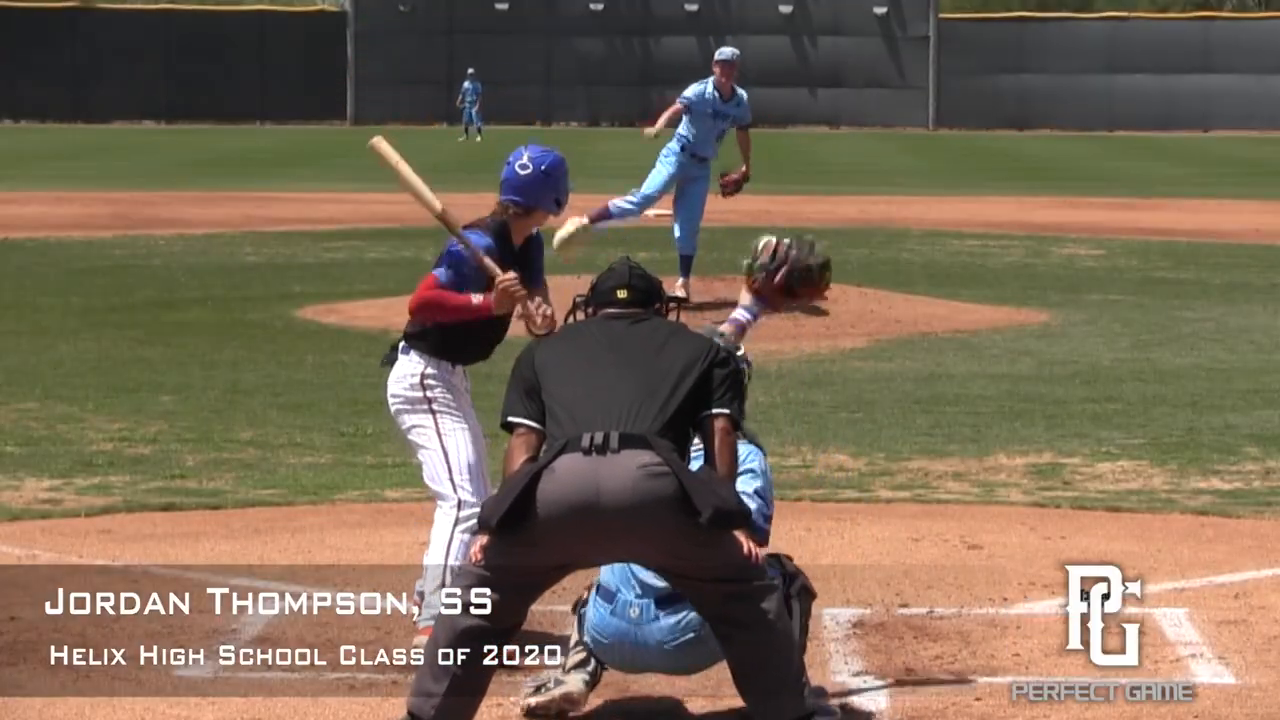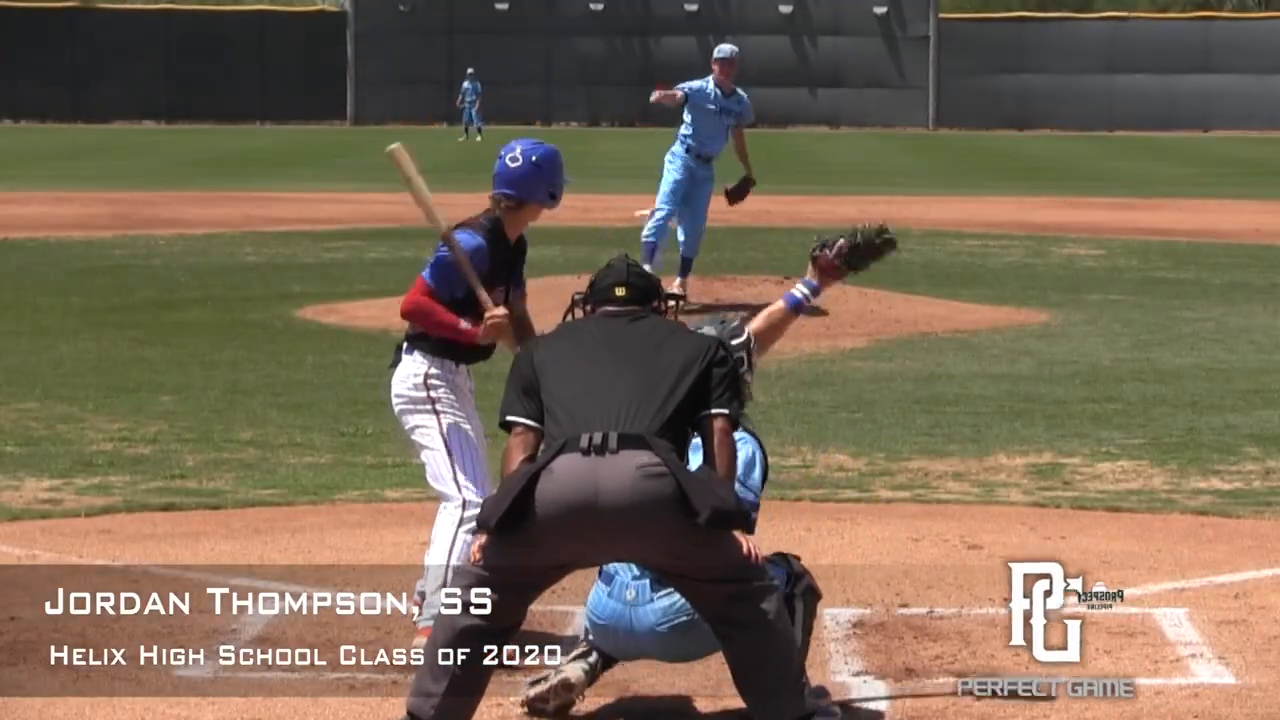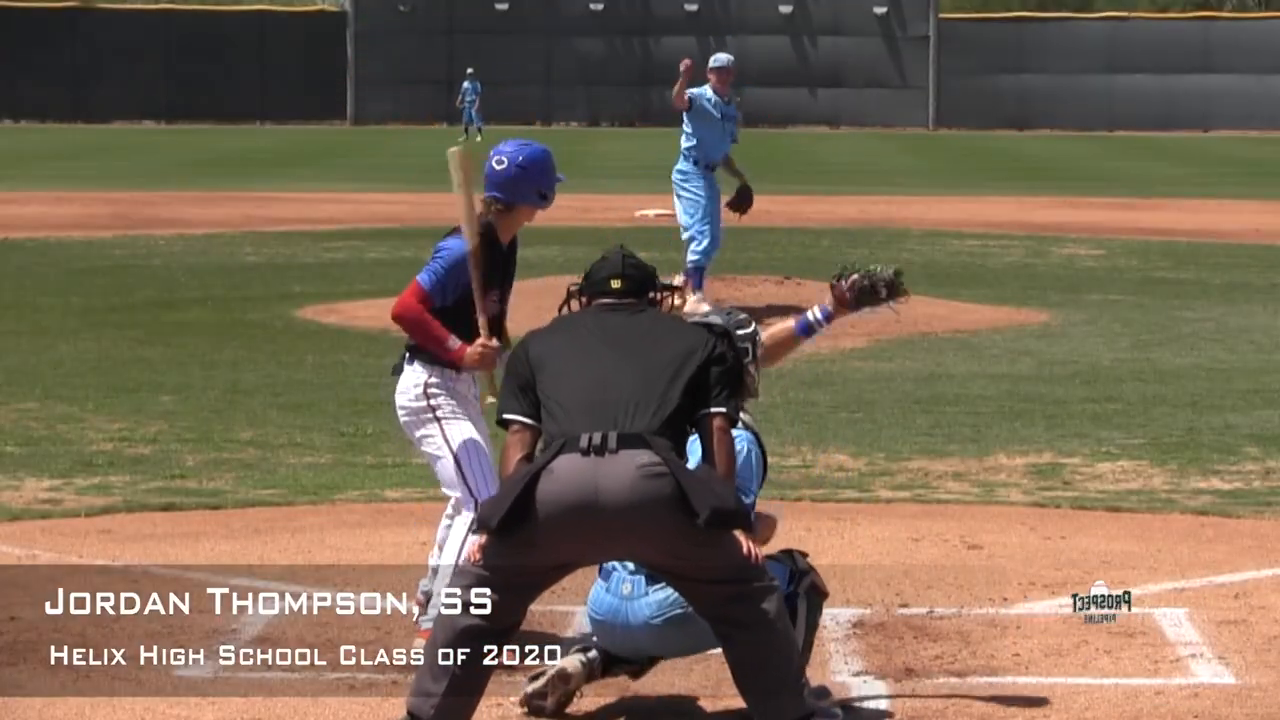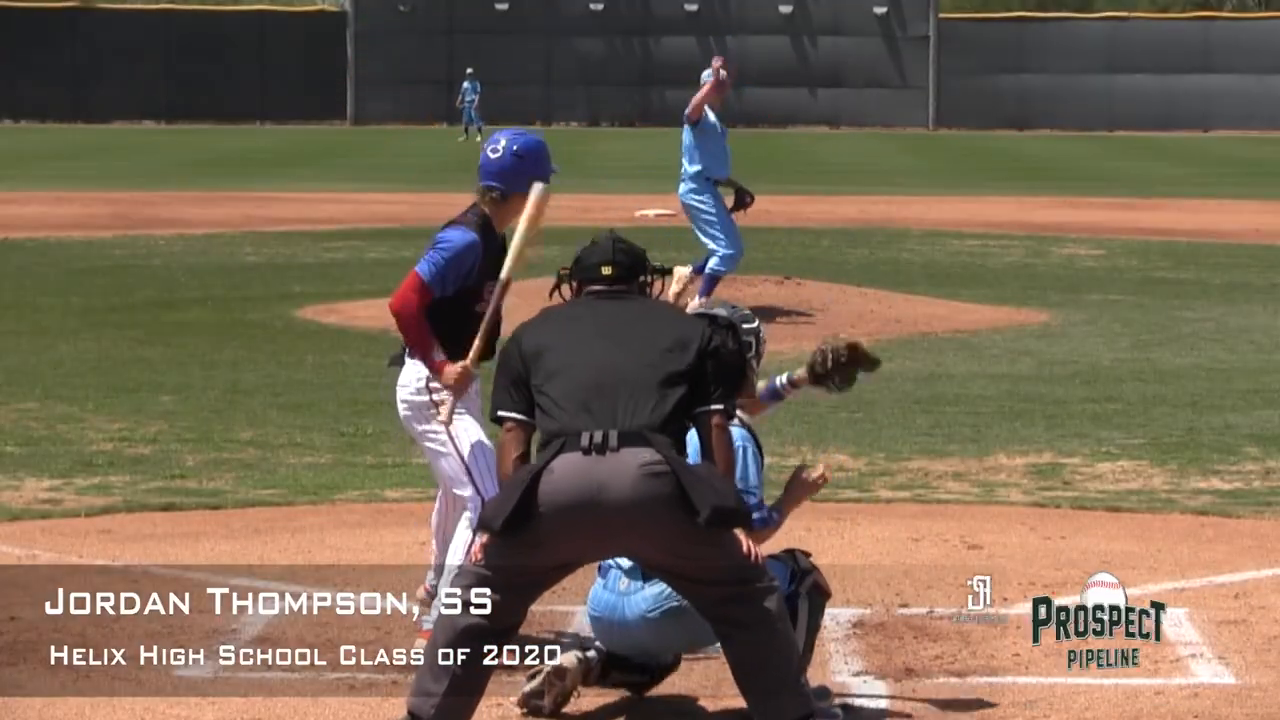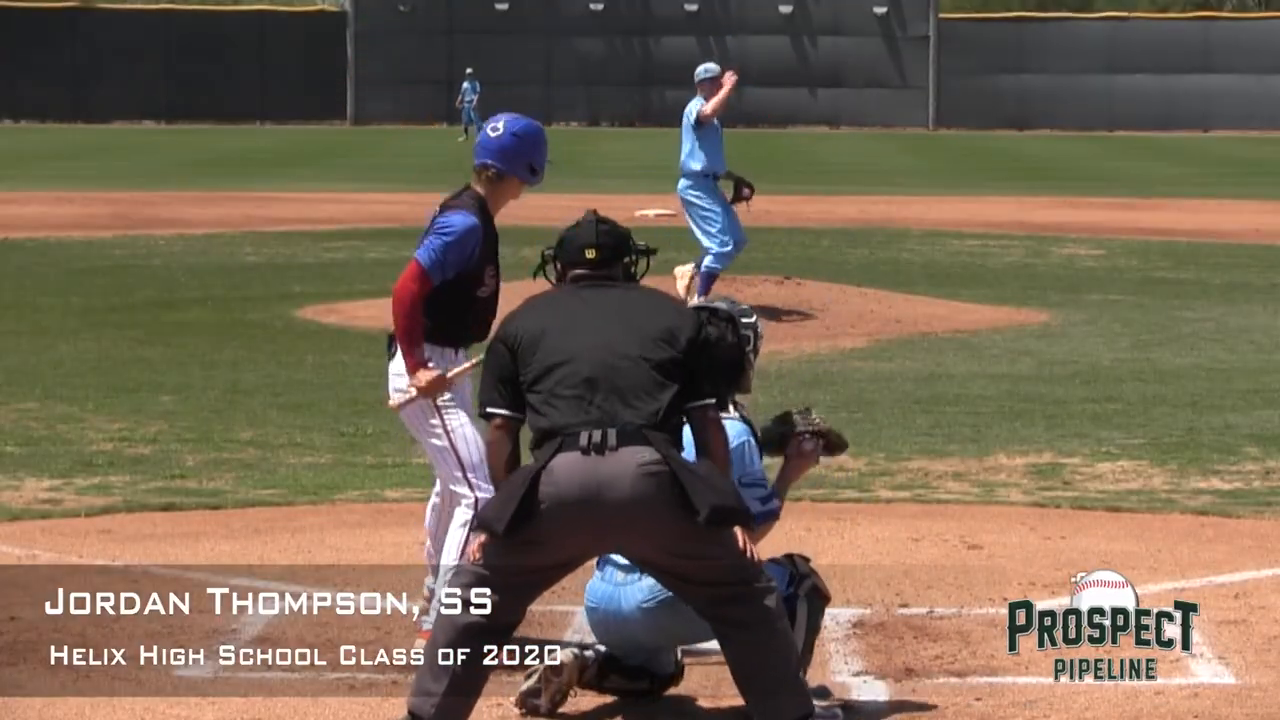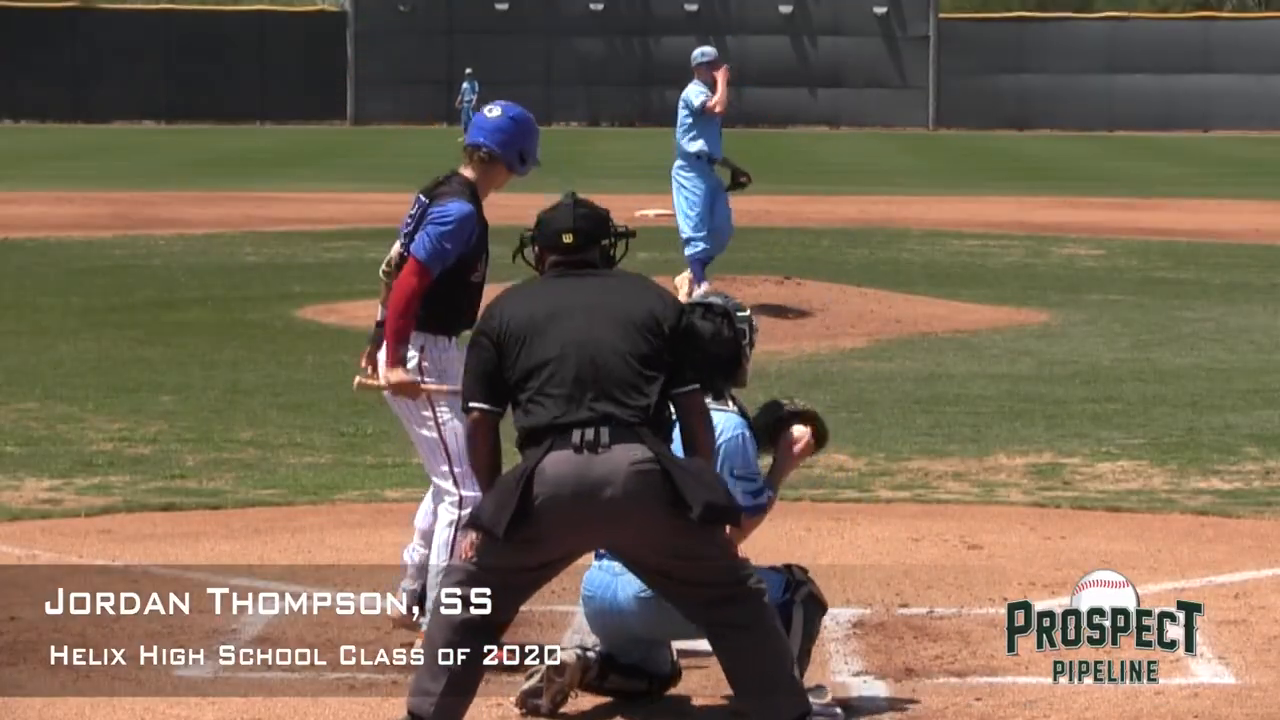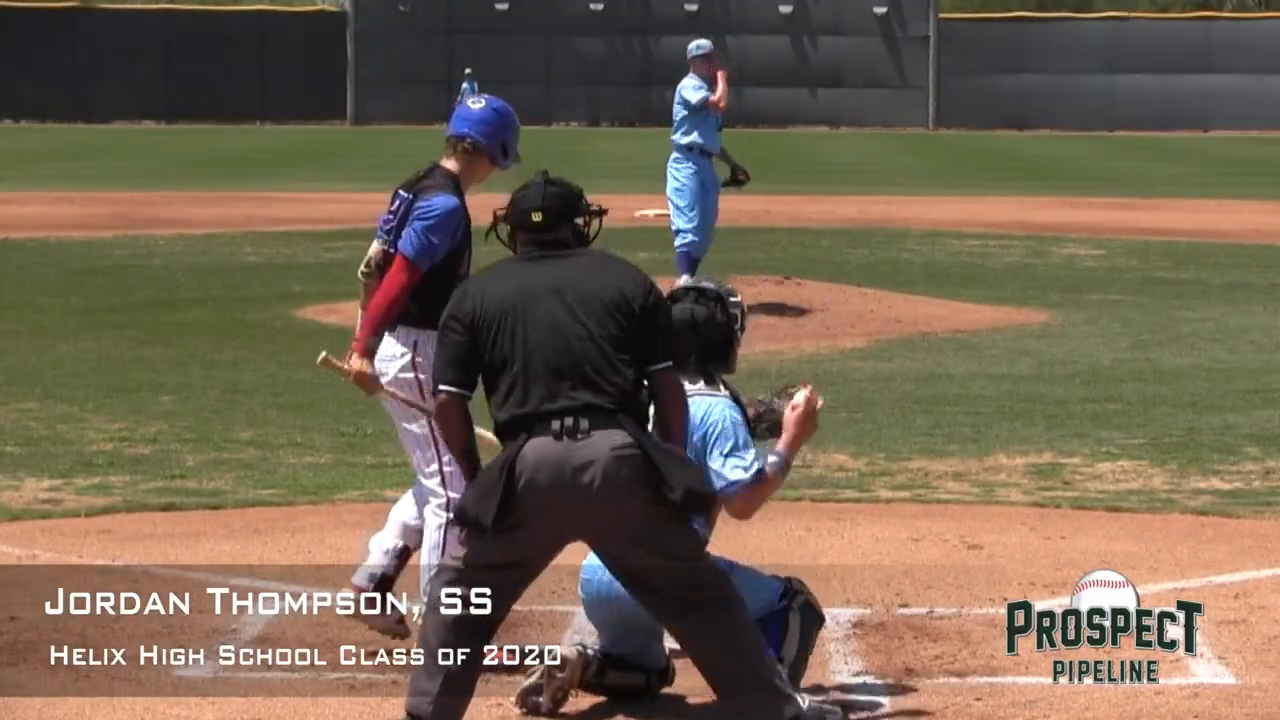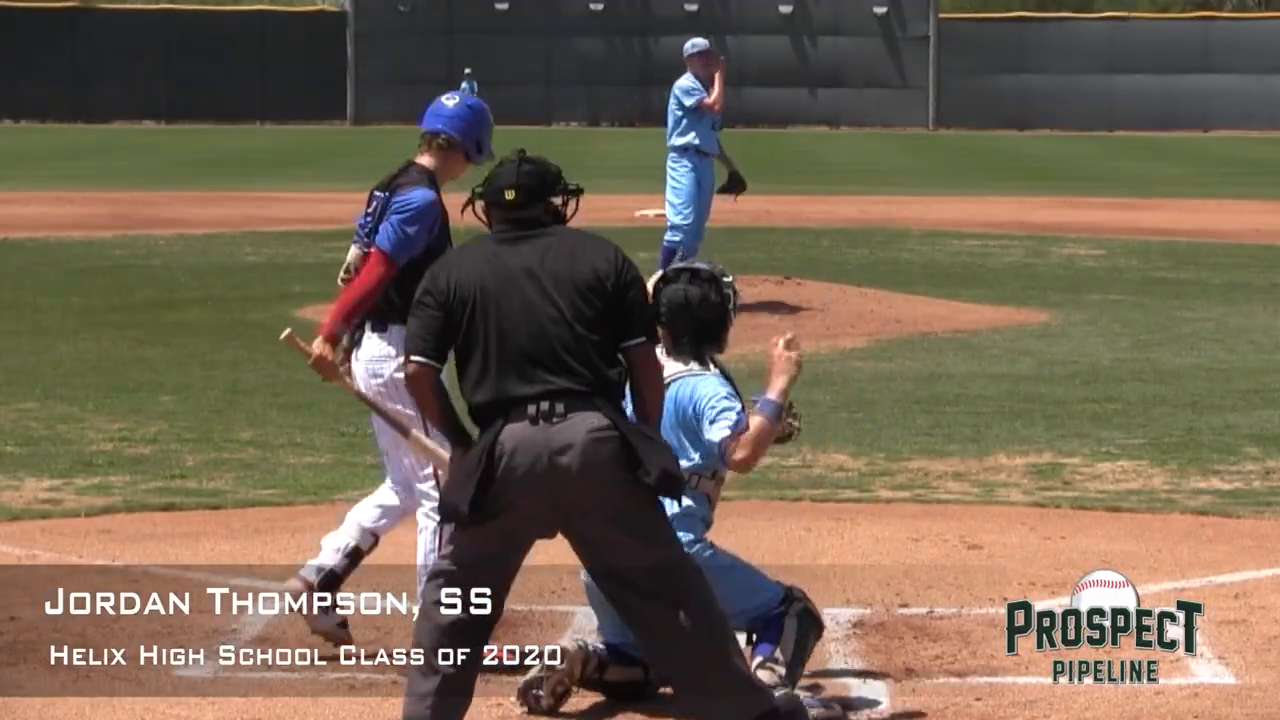
dt=0.1s
person 1, frame 1
left shoulder: (528, 243)
right shoulder: (478, 244)
left elbow: (537, 306)
right elbow: (419, 303)
left wrist: (542, 315)
right wrist: (486, 304)
left hip: (450, 377)
right hip: (422, 379)
left knee: (475, 494)
right knee: (463, 499)
left ankle: (431, 593)
right ankle: (434, 626)
person 1, frame 2
left shoulder: (514, 239)
right shoulder: (471, 242)
left elbow: (516, 308)
right elbow: (411, 305)
left wrist: (527, 341)
right wrist: (473, 331)
left hip: (454, 377)
right hip: (426, 379)
left knee: (473, 494)
right knee: (467, 499)
left ankle: (432, 592)
right ankle: (434, 626)
person 1, frame 3
left shoulder: (505, 242)
right shoulder: (464, 249)
right elbow: (405, 310)
left wrist: (503, 354)
right wrist: (459, 353)
left hip: (454, 384)
right hip: (432, 388)
left knee: (471, 494)
right knee: (482, 501)
left ankle: (436, 592)
right ankle: (438, 627)
person 1, frame 4
left shoulder: (493, 232)
right shoulder: (465, 240)
right elbow: (403, 302)
right wrist: (440, 368)
left hip: (452, 380)
right hip: (432, 384)
left knee: (463, 491)
right knee: (485, 500)
left ankle: (438, 591)
right ankle: (440, 627)
person 1, frame 5
left shoulder: (466, 209)
right shoulder: (466, 223)
left elbow: (427, 285)
right elbow: (406, 289)
right wrist: (415, 366)
left hip: (441, 366)
right hip: (432, 372)
left knee: (455, 487)
right knee: (477, 496)
left ankle: (439, 591)
person 1, frame 6
left shoulder: (441, 193)
right shoulder: (459, 211)
left elbow: (392, 268)
right elbow: (407, 283)
left wrist: (381, 345)
right wrist: (392, 359)
left hip: (428, 355)
right hip: (424, 361)
left knee: (450, 484)
right knee: (462, 493)
left ankle: (416, 596)
person 1, frame 7
left shoulder: (419, 187)
right shoulder: (445, 204)
left elbow: (372, 268)
right elbow: (397, 281)
left wrist: (367, 344)
right wrist: (363, 349)
left hip: (403, 350)
right hip: (414, 358)
left knee: (436, 484)
right knee: (450, 491)
left ankle: (371, 583)
person 1, frame 8
left shoulder: (395, 186)
right shoulder: (422, 200)
left elbow: (354, 267)
right elbow: (374, 273)
right wrist: (330, 335)
left hip: (381, 350)
right hip: (400, 355)
left knee: (401, 491)
right knee: (438, 491)
left ankle: (316, 583)
person 2, frame 1
left shoulder: (545, 348)
right shoulder: (701, 348)
left elbow: (524, 442)
right elbow: (720, 433)
left wrist: (502, 522)
right wrist: (727, 518)
left hip: (562, 485)
right hip: (653, 484)
left knee: (480, 593)
right knee: (747, 593)
person 2, frame 2
left shoulder: (544, 346)
right shoulder: (700, 346)
left elbow: (521, 441)
right elbow: (719, 433)
left wrist: (501, 522)
right wrist: (727, 519)
left hip: (560, 484)
right hip: (652, 483)
left knee: (479, 592)
right knee: (744, 593)
person 2, frame 3
left shoulder: (540, 341)
right shoulder: (696, 339)
left elbow: (519, 438)
right elbow: (717, 432)
left wrist: (502, 520)
right wrist: (727, 518)
left hip: (561, 485)
right hip: (651, 482)
left knee: (479, 591)
right knee: (745, 591)
person 2, frame 4
left shoulder: (533, 332)
right shoulder: (692, 328)
left elbow: (513, 435)
right elbow: (715, 428)
left wrist: (502, 519)
right wrist: (727, 515)
left hip: (561, 482)
right hip: (652, 479)
left knee: (480, 590)
right knee: (744, 591)
person 2, frame 5
left shoulder: (522, 320)
right shoulder: (675, 313)
left elbow: (500, 429)
right elbow: (706, 421)
left wrist: (501, 513)
right wrist: (723, 511)
left hip: (559, 479)
right hip: (650, 476)
left knee: (478, 593)
right knee: (741, 592)
person 2, frame 6
left shoulder: (504, 309)
right shoulder: (654, 299)
left elbow: (479, 422)
right elbow: (692, 409)
left wrist: (493, 505)
right wrist: (705, 499)
left hip: (551, 476)
right hip: (641, 472)
left knee: (470, 591)
right knee: (728, 595)
person 2, frame 7
left shoulder: (477, 292)
right shoulder: (627, 278)
left elbow: (447, 401)
right elbow: (668, 388)
left wrist: (475, 480)
right wrist: (673, 469)
left hip: (531, 464)
right hip: (620, 458)
left knee: (463, 589)
right knee: (697, 593)
person 2, frame 8
left shoulder: (452, 269)
right shoulder: (602, 256)
left elbow: (419, 373)
right elbow: (645, 365)
left wrist: (461, 444)
right wrist: (648, 448)
left hip: (508, 449)
right hip: (598, 441)
left knee: (456, 589)
right knee: (666, 586)
person 3, frame 1
right shoulder: (744, 454)
right elbow: (747, 534)
left hip: (608, 631)
right hip: (681, 639)
left knee: (597, 594)
right knee: (785, 578)
left ankle: (575, 678)
person 3, frame 2
right shoulder: (739, 443)
left elbow: (739, 346)
left wrist: (809, 288)
left hip: (608, 616)
right hip: (675, 620)
right knee: (792, 578)
left ankle: (578, 667)
person 3, frame 3
right shoulder: (735, 439)
left elbow: (746, 357)
left wrist: (822, 315)
right wrist: (760, 528)
left hip: (606, 609)
right hip: (670, 609)
right knee: (796, 574)
left ankle: (581, 664)
person 3, frame 4
right shoulder: (732, 438)
right elbow: (744, 539)
left wrist: (786, 385)
right wrist: (792, 499)
left hip: (603, 606)
right hip: (665, 604)
left knee: (652, 658)
right knee: (800, 576)
left ankle: (579, 667)
person 3, frame 5
right shoulder: (732, 433)
right elbow: (748, 532)
right wrist: (792, 472)
left hip: (601, 598)
right hip: (662, 597)
left knee: (655, 670)
right knee: (798, 580)
left ankle: (579, 666)
person 3, frame 6
right shoulder: (727, 426)
right elbow: (736, 530)
right wrist: (785, 464)
left hip: (598, 589)
right hip: (659, 588)
left knee: (651, 673)
right knee: (796, 591)
left ankle: (579, 667)
person 3, frame 7
right shoulder: (716, 409)
right elbow: (743, 503)
right wrist: (789, 443)
left hip: (598, 576)
left knee: (644, 671)
right knee: (794, 603)
left ankle: (580, 665)
person 3, frame 8
right shoulder: (705, 386)
right elbow: (740, 455)
right wrist: (779, 385)
left knee: (636, 668)
right knee: (792, 611)
left ankle: (579, 662)
person 4, frame 1
left shoulder: (742, 101)
right shoulder: (699, 91)
left elbow: (743, 131)
right elbow: (677, 107)
left wrist: (746, 165)
right wrist: (657, 127)
left hip: (702, 164)
right hip: (678, 156)
left knee: (689, 225)
right knee: (643, 199)
left ankle: (684, 283)
right ankle: (584, 223)
person 4, frame 2
left shoulder: (740, 100)
right shoulder: (697, 89)
left elbow: (737, 136)
right elbow: (676, 97)
left wrist: (748, 170)
right wrist: (663, 96)
left hip: (705, 165)
right hip: (681, 158)
left knee: (693, 229)
right knee: (663, 213)
left ankle: (680, 283)
person 4, frame 3
left shoulder: (732, 111)
right shoulder: (699, 97)
right elbow: (678, 100)
left wrist: (742, 179)
right wrist: (684, 78)
left hip: (708, 175)
right hip: (689, 172)
left knee: (711, 240)
right knee: (700, 235)
left ankle: (687, 282)
right ankle: (695, 298)
person 4, frame 4
left shoulder: (716, 123)
right shoulder: (699, 115)
right elbow: (693, 108)
left wrist: (738, 187)
right wrist: (712, 80)
left hip: (709, 189)
right hip: (697, 190)
left knee: (726, 247)
right knee: (729, 250)
left ankle: (688, 274)
right ankle: (699, 301)
person 4, frame 5
left shoulder: (710, 116)
right shoulder: (695, 107)
right elbow: (709, 113)
left wrist: (735, 177)
right wrist: (728, 88)
left hip: (710, 186)
right hip: (696, 186)
left knee: (736, 240)
right knee: (723, 244)
left ankle: (691, 272)
right ankle: (700, 300)
person 4, frame 6
left shoulder: (709, 96)
right shoulder: (694, 92)
right elbow: (718, 109)
left wrist: (732, 166)
right wrist: (721, 80)
left hip: (708, 171)
right hip: (690, 171)
left knee: (721, 232)
right knee: (697, 234)
left ankle: (691, 278)
right ankle: (698, 290)
person 4, frame 7
left shoulder: (707, 90)
right shoulder: (689, 86)
right elbow: (721, 104)
left wrist: (732, 162)
right wrist: (722, 75)
left hip: (706, 164)
right hip: (686, 163)
left knee: (705, 229)
right knee: (688, 226)
left ankle: (689, 279)
right ankle: (685, 282)
person 4, frame 8
left shoulder: (706, 89)
right shoulder: (685, 86)
right elbow: (715, 106)
left wrist: (731, 167)
right wrist: (719, 74)
left hip: (706, 164)
right hip: (683, 162)
left knee: (696, 228)
right knee: (682, 222)
